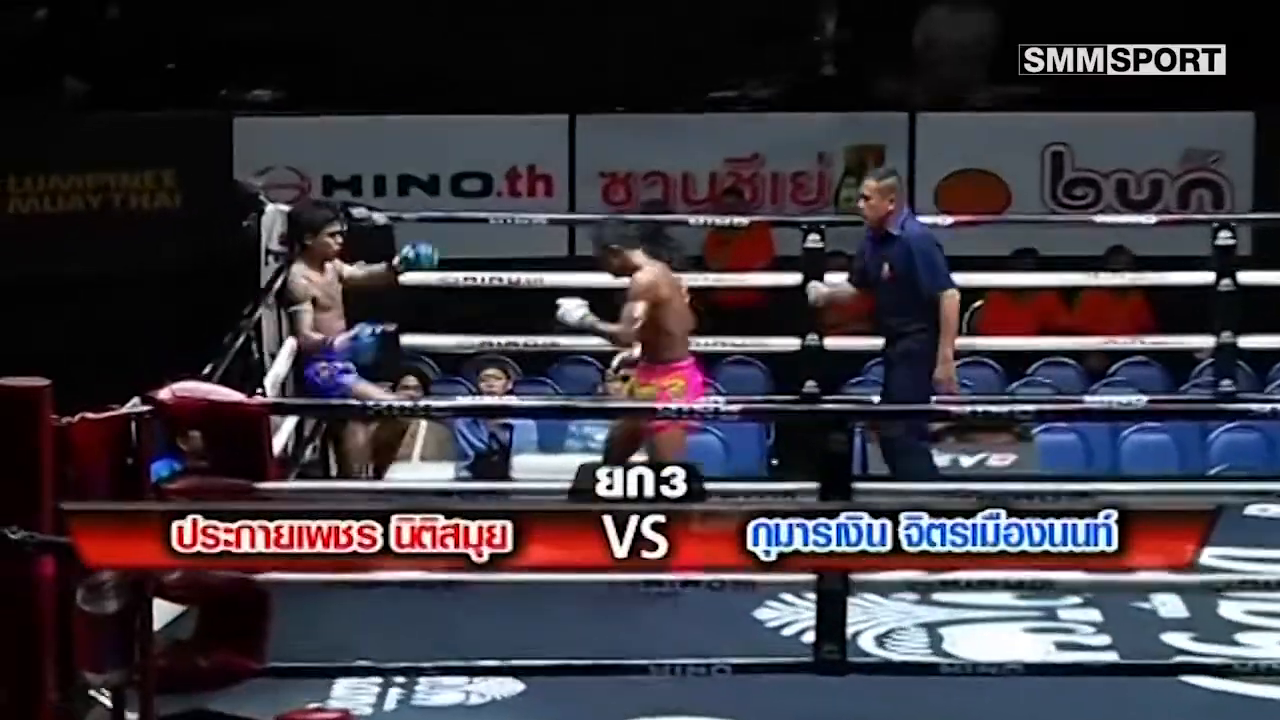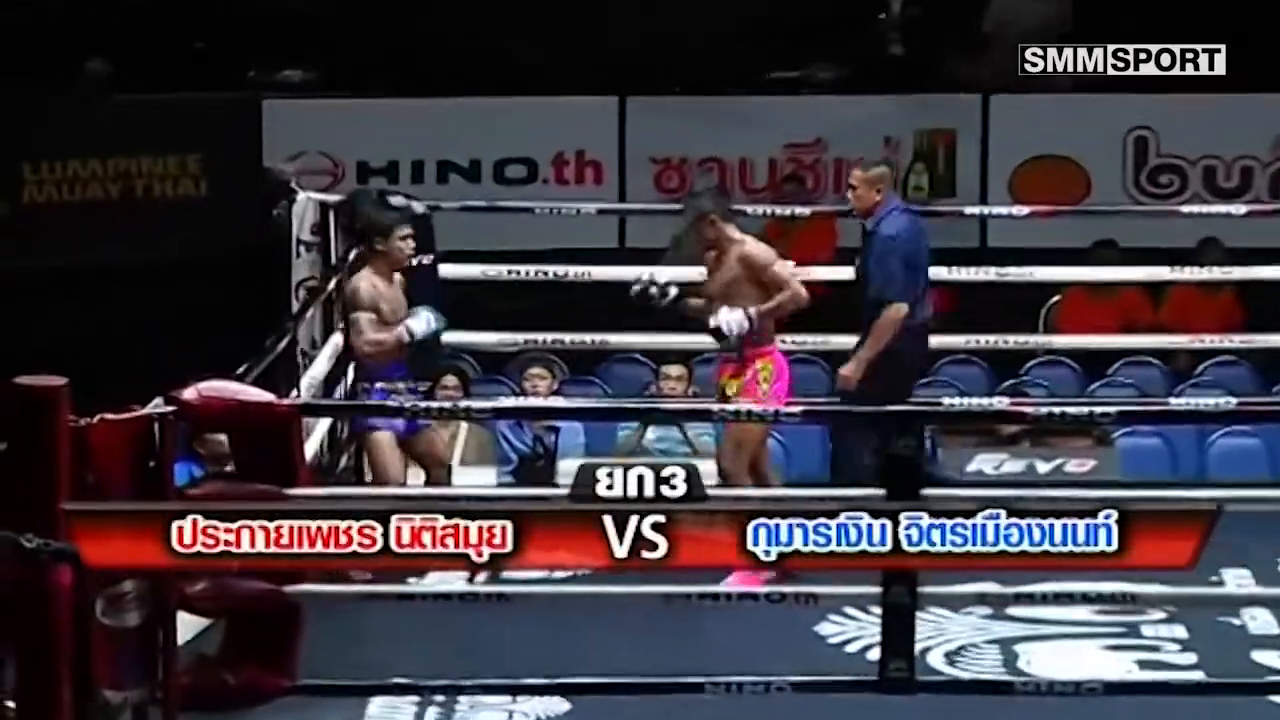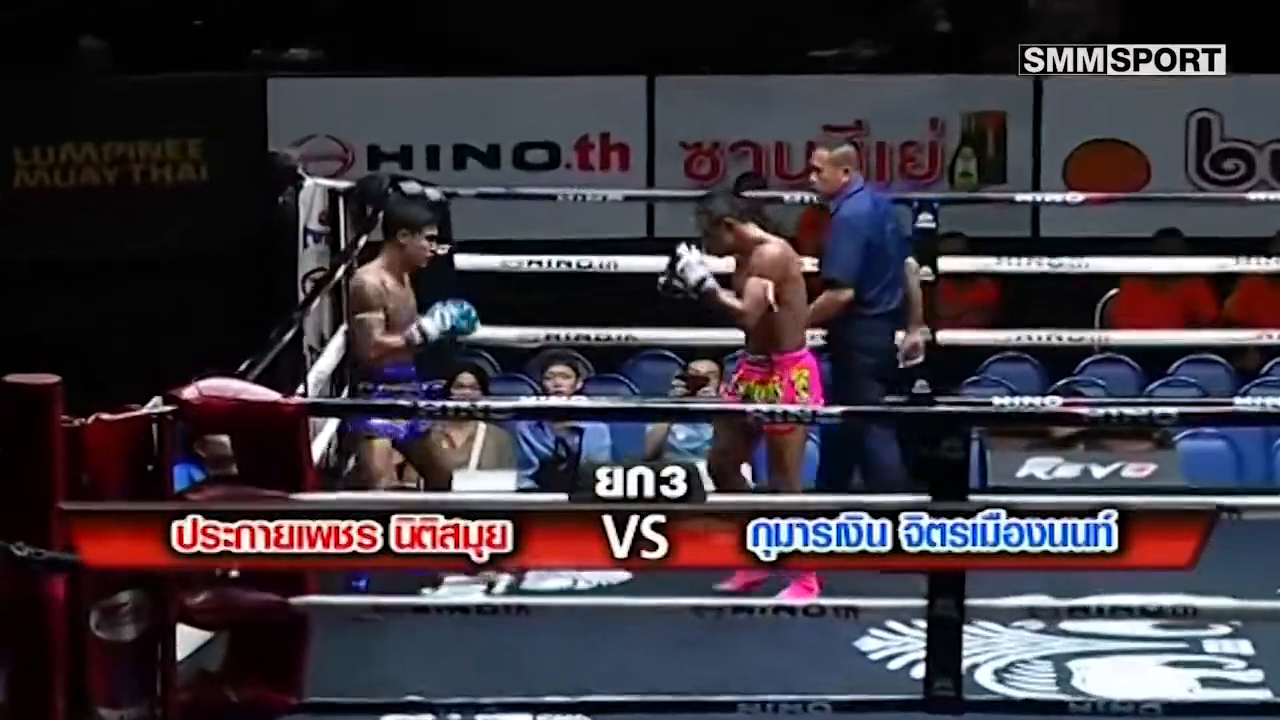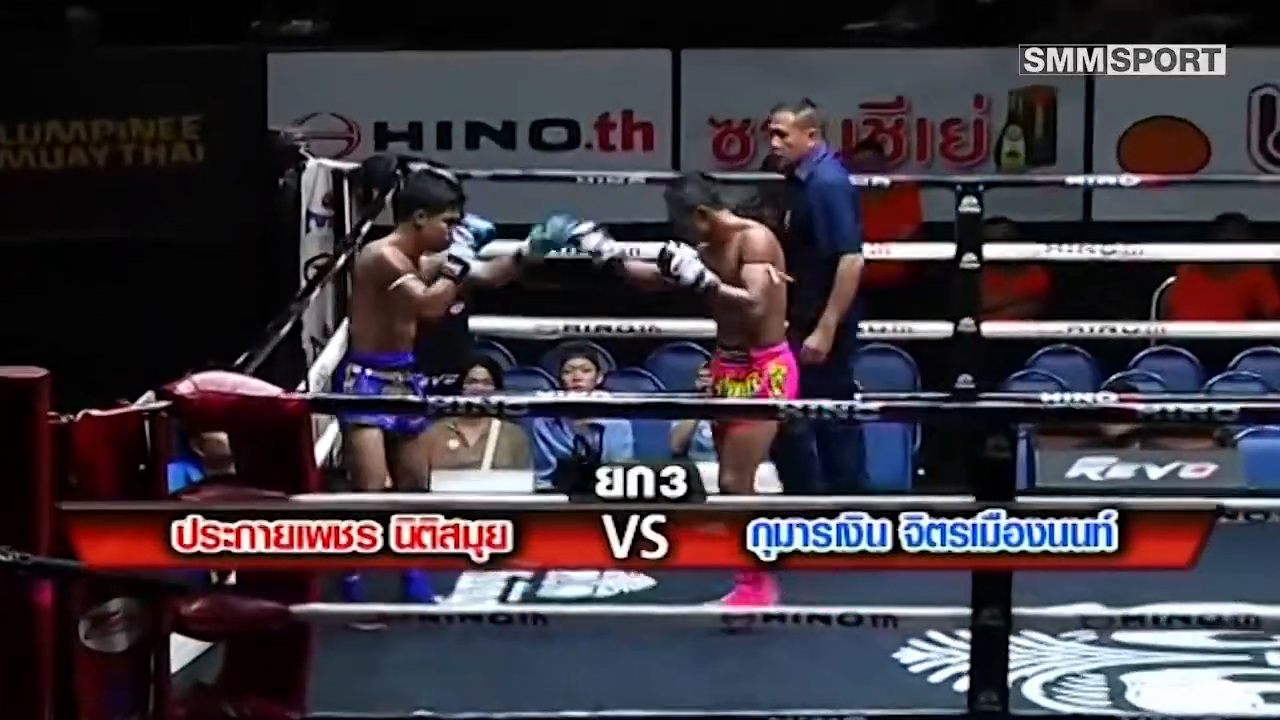
dt=0.4s
person 1, frame 1
left shoulder: (645, 280)
right shoulder: (656, 273)
left elbow: (625, 335)
left wrist: (582, 319)
right wrist: (640, 351)
left hip: (669, 381)
right hip: (652, 376)
right knee: (615, 451)
person 1, frame 2
left shoulder: (752, 252)
right shoulder: (714, 258)
left elbow: (799, 296)
left wrist: (750, 316)
right wrist: (670, 297)
left hip: (759, 368)
right hip: (731, 366)
left knee: (731, 463)
right knee: (752, 463)
person 1, frame 3
left shoulder: (773, 254)
right shoulder: (744, 256)
left elbow: (747, 317)
left wrist: (703, 282)
right wrist: (694, 283)
left hip: (786, 374)
right hip: (752, 369)
left knee: (785, 483)
right knee: (720, 465)
left ankle: (806, 579)
person 1, frame 4
left shoulder: (755, 239)
right shoulder: (709, 247)
left elbow: (755, 306)
right elbow: (661, 277)
left wrist: (701, 279)
right wrist: (609, 253)
left hip: (763, 370)
right hip: (727, 366)
left knee: (735, 483)
right knee: (731, 482)
left ankle: (758, 585)
right ankle: (748, 583)
person 2, frame 1
left shoulder: (915, 238)
right shoulder: (874, 238)
left elbow: (948, 296)
right elbow: (855, 287)
left wrist: (945, 359)
right wrist: (826, 292)
left hip: (918, 345)
right hip: (898, 344)
left knee: (895, 430)
right knee: (907, 429)
person 2, frame 2
left shoulder: (887, 237)
right shoulder: (903, 222)
left elbow: (896, 308)
left wrist: (858, 362)
left hip: (891, 349)
right hip: (907, 346)
left knee: (853, 431)
right knee: (888, 430)
person 2, frame 3
left shoulder: (849, 217)
right shoulder: (879, 205)
left elbow: (841, 293)
right elbow: (909, 268)
right wrist: (914, 327)
left hip: (858, 334)
right hip: (880, 328)
left knee: (869, 430)
right knee: (840, 420)
person 2, frame 4
left shoulder: (826, 183)
right shoulder: (806, 177)
left elbow: (851, 260)
left wrist: (824, 329)
left hip: (824, 316)
right hip: (813, 312)
left ankle: (808, 499)
right ankle: (850, 498)
person 3, frame 1
left shoulder: (331, 266)
right shoulder: (299, 279)
left elbow: (368, 275)
right elbow: (304, 338)
left wrist: (400, 263)
right wrist: (339, 344)
left hip: (341, 369)
right hip: (325, 371)
left knee: (355, 460)
person 3, frame 2
left shoulder: (396, 280)
right shoulder: (363, 287)
right elbow: (364, 346)
left wrist: (423, 323)
right wrist: (412, 330)
left hip: (402, 390)
right hip: (375, 394)
right knee: (391, 484)
person 3, frame 3
left shoulder: (404, 277)
right shoulder: (369, 282)
right elbow: (372, 349)
left wrist: (445, 320)
right wrist: (426, 329)
left hip: (408, 389)
right hip: (377, 395)
left knee: (440, 477)
right knee: (380, 490)
person 3, frame 4
left shoulder: (423, 258)
right shoulder: (382, 256)
left elbow: (474, 282)
right elbow: (429, 306)
left wrist: (527, 254)
right wrist: (462, 257)
left hip: (404, 378)
right hip: (368, 379)
left knee: (415, 487)
right knee: (371, 489)
left ankle: (415, 586)
right ankle: (351, 587)
